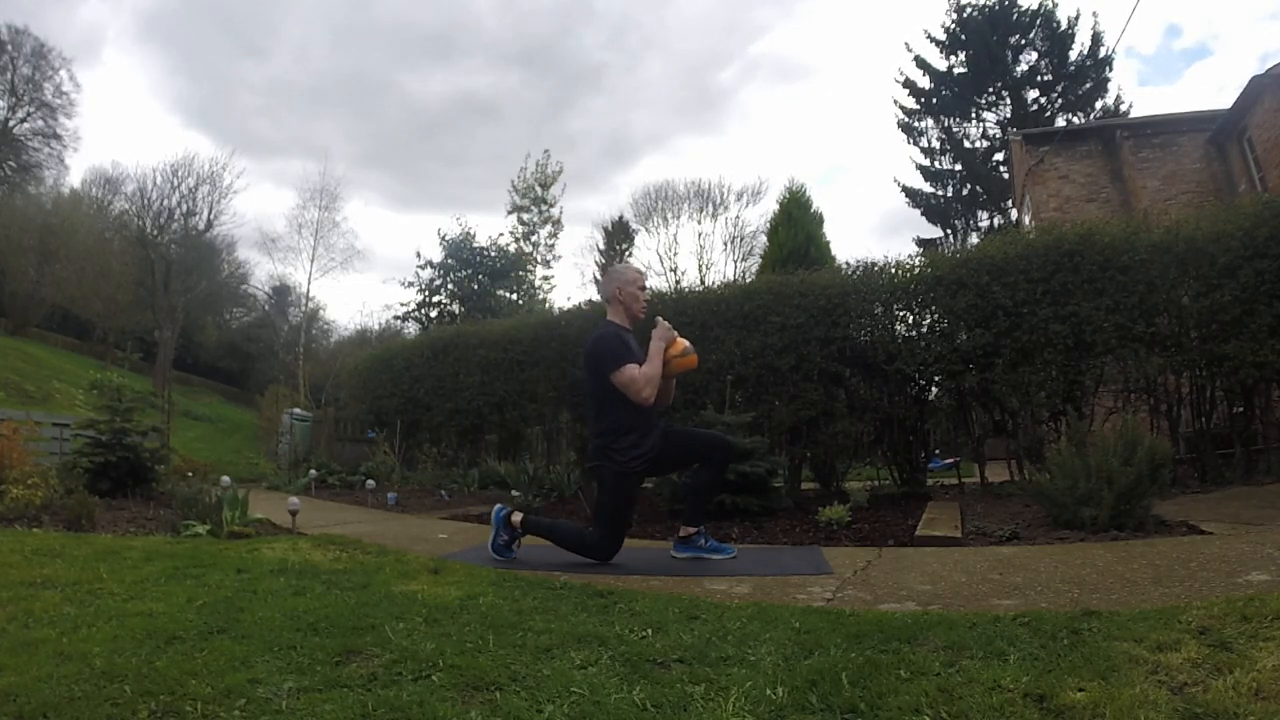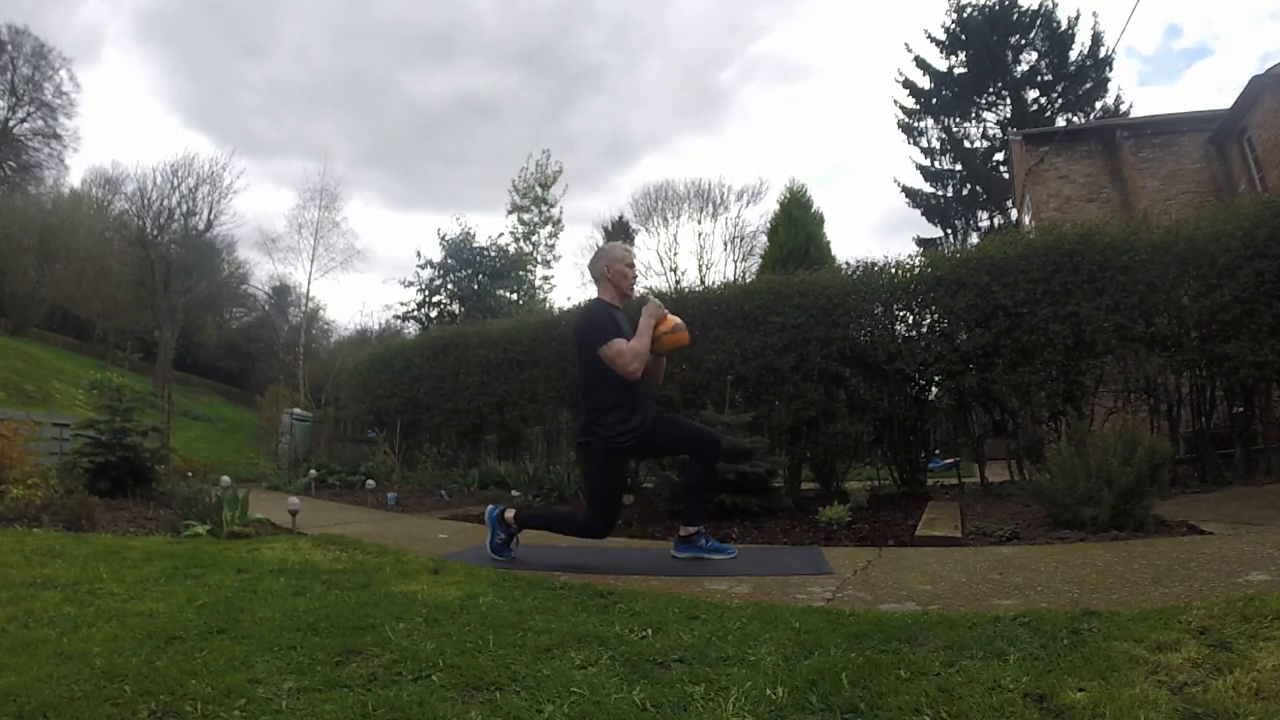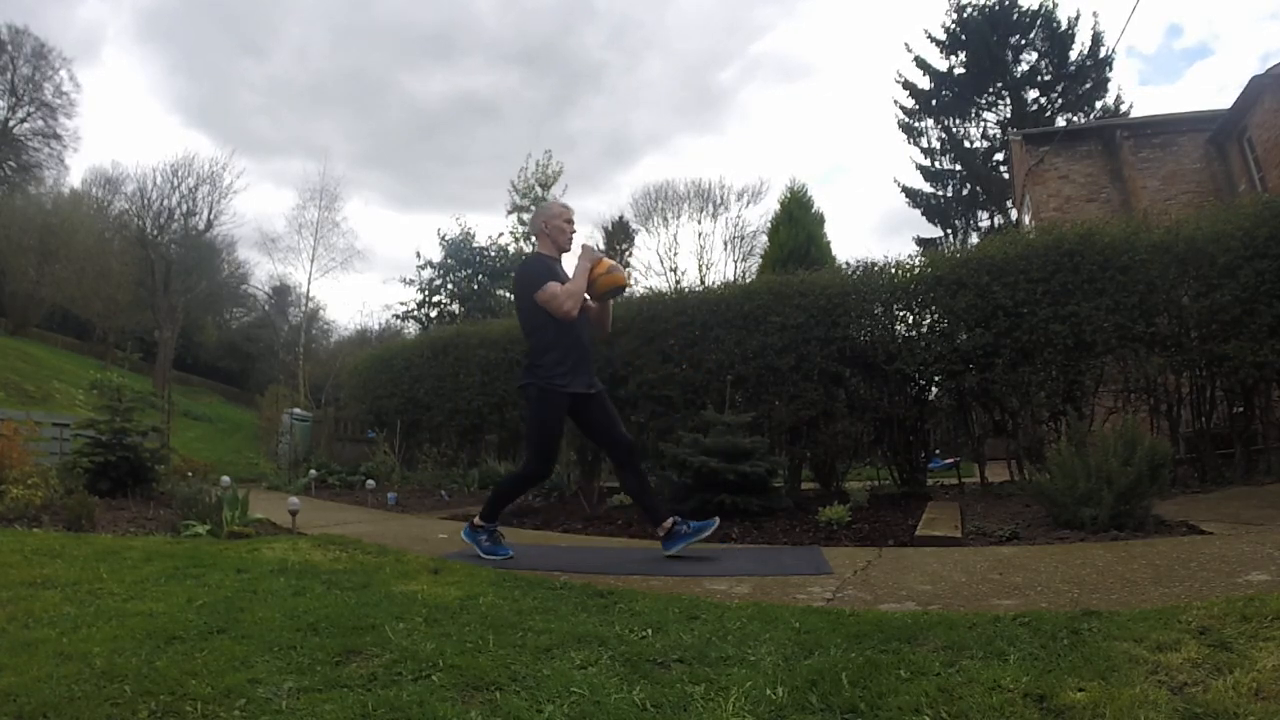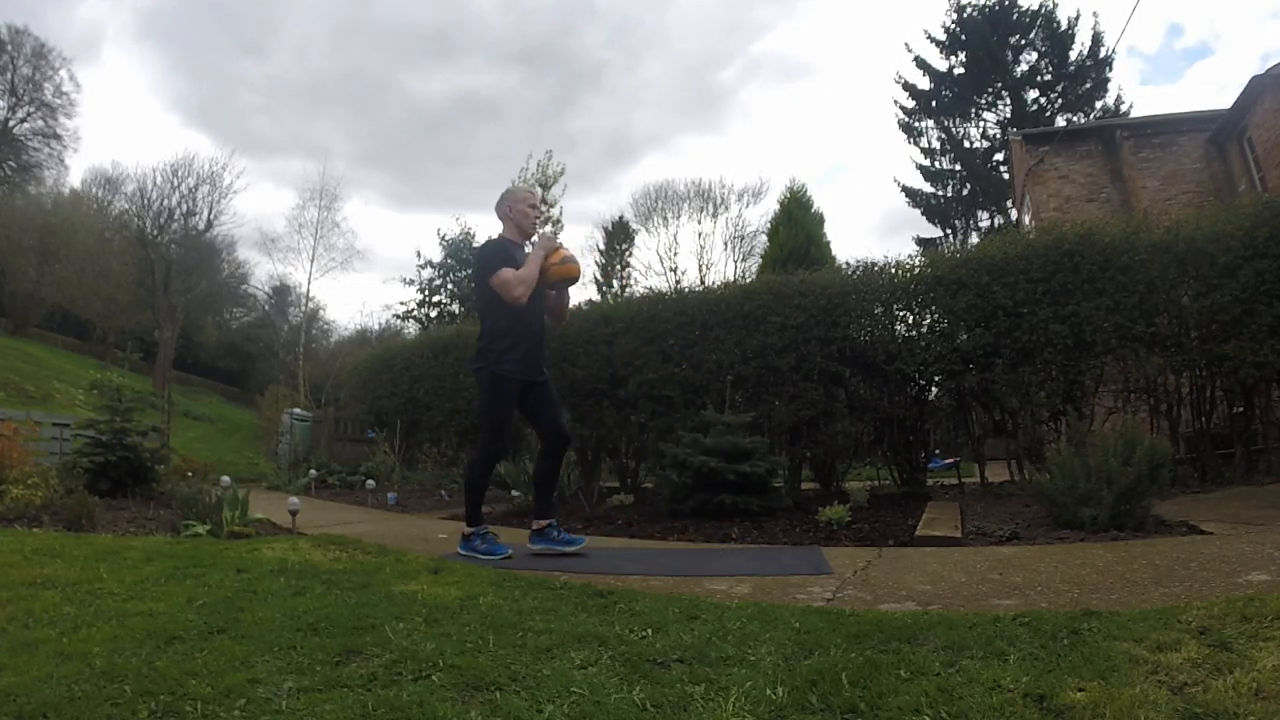
dt=0.3s
person 1, frame 1
left shoulder: (628, 340)
right shoulder: (606, 340)
left elbow: (661, 400)
right elbow: (644, 394)
right wrist: (658, 344)
left hip: (646, 444)
right hip: (619, 456)
left knee: (718, 448)
right knee: (604, 547)
left ankle: (689, 535)
right ankle: (513, 521)
person 1, frame 2
left shoulder: (621, 318)
right shoulder: (595, 318)
left elbow: (653, 377)
right elbow: (631, 369)
right wrist: (649, 321)
left hip: (639, 421)
right hip: (607, 432)
left knee: (706, 442)
right knee: (599, 524)
left ankle: (689, 535)
right ankle: (506, 519)
person 1, frame 3
left shoulder: (562, 274)
right shoulder: (532, 267)
left elbow: (601, 325)
right elbow: (567, 307)
right wrist: (584, 264)
left hip: (581, 381)
right hip: (547, 384)
left knee: (623, 447)
right knee: (539, 466)
left ankle: (669, 529)
right ankle: (481, 525)
person 1, frame 4
left shoulder: (532, 259)
right shoulder: (493, 252)
left elbow: (560, 313)
right elbow: (517, 292)
right wrist: (539, 253)
left hip: (532, 369)
right hip: (499, 368)
left knee: (558, 438)
right knee: (492, 448)
left ankle: (542, 526)
right ankle: (472, 534)
